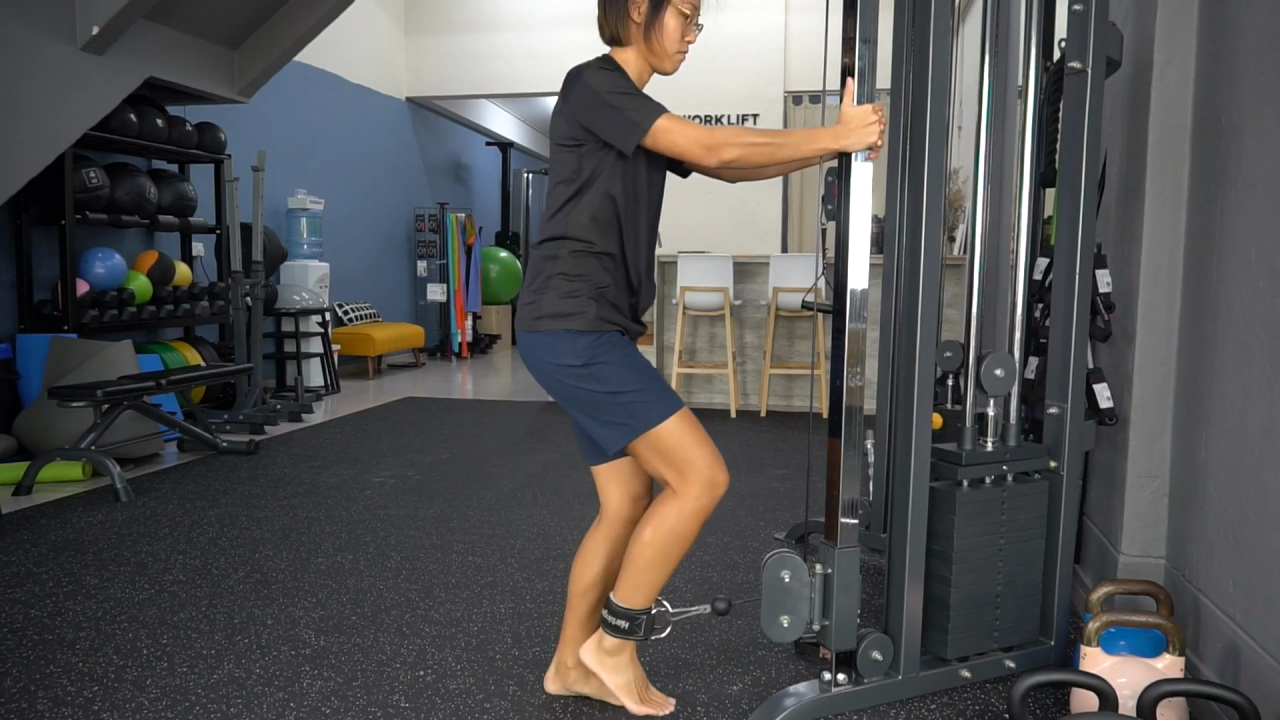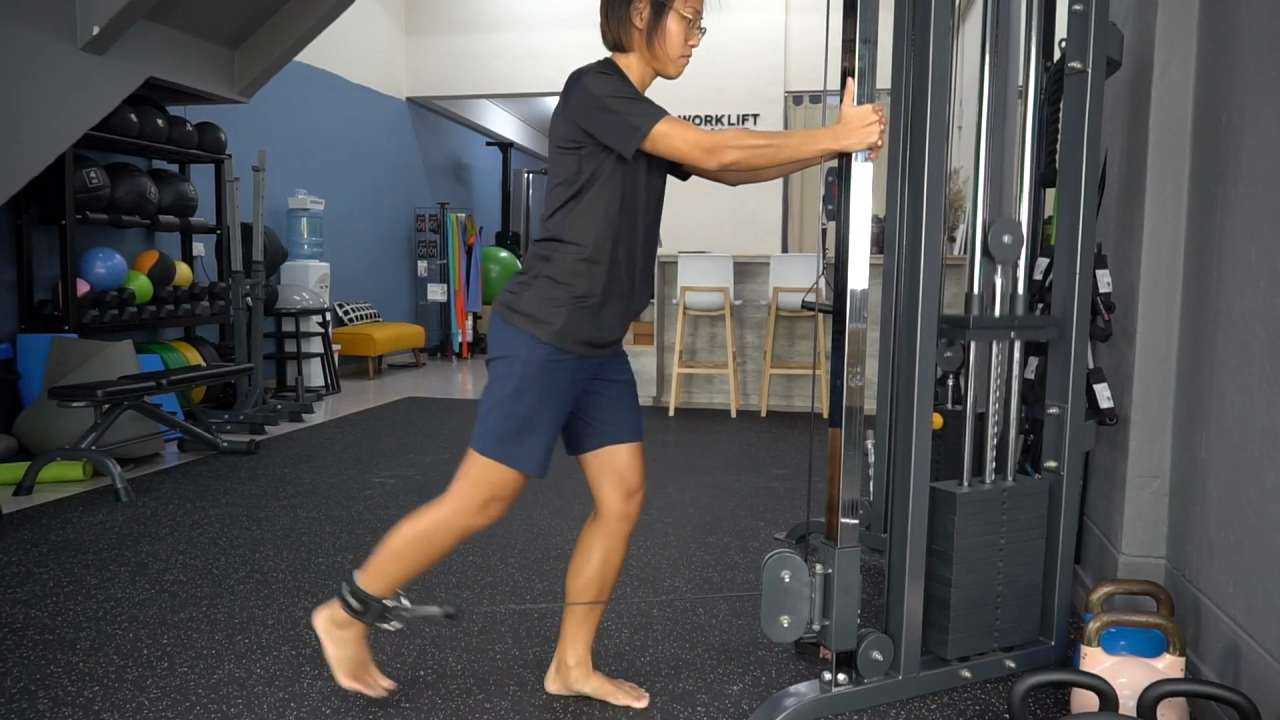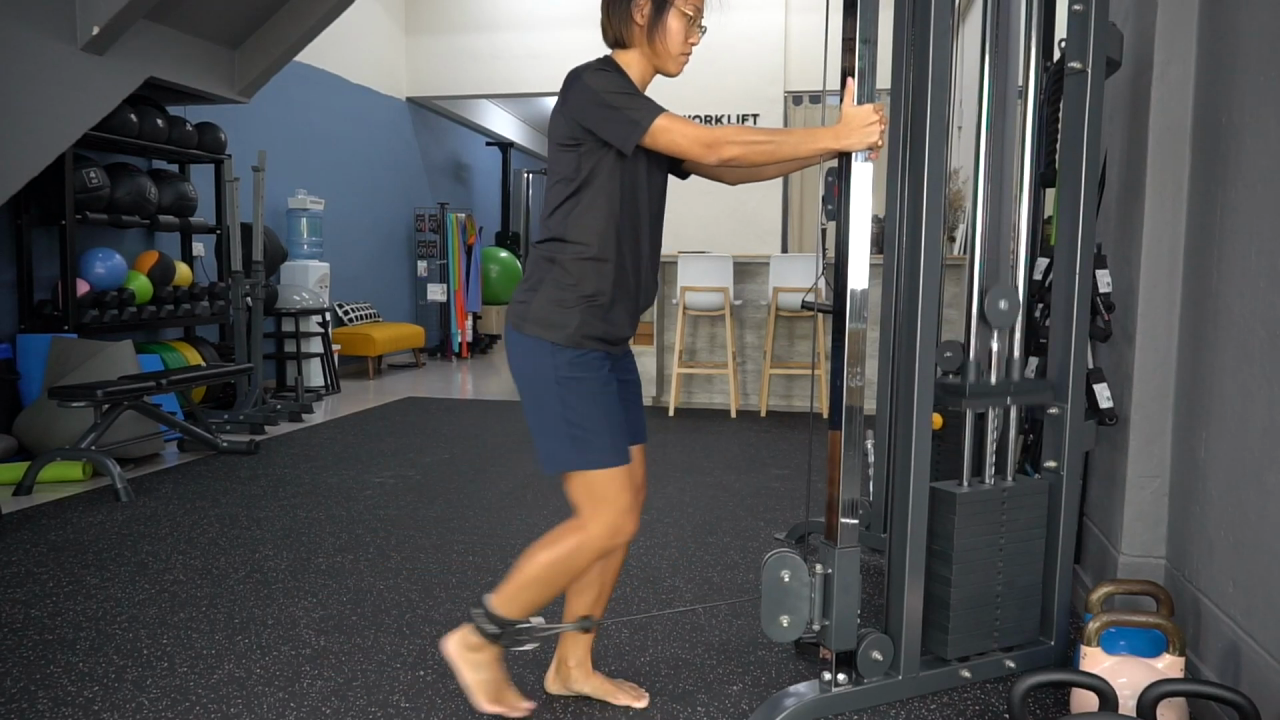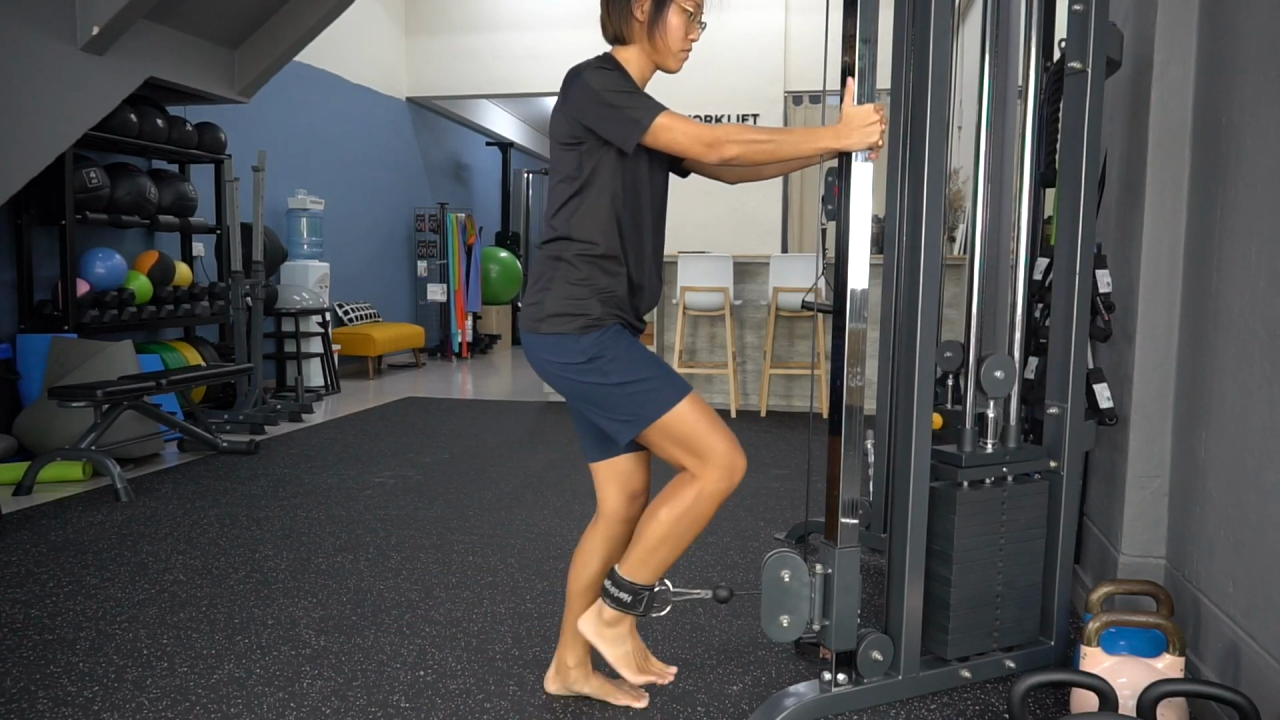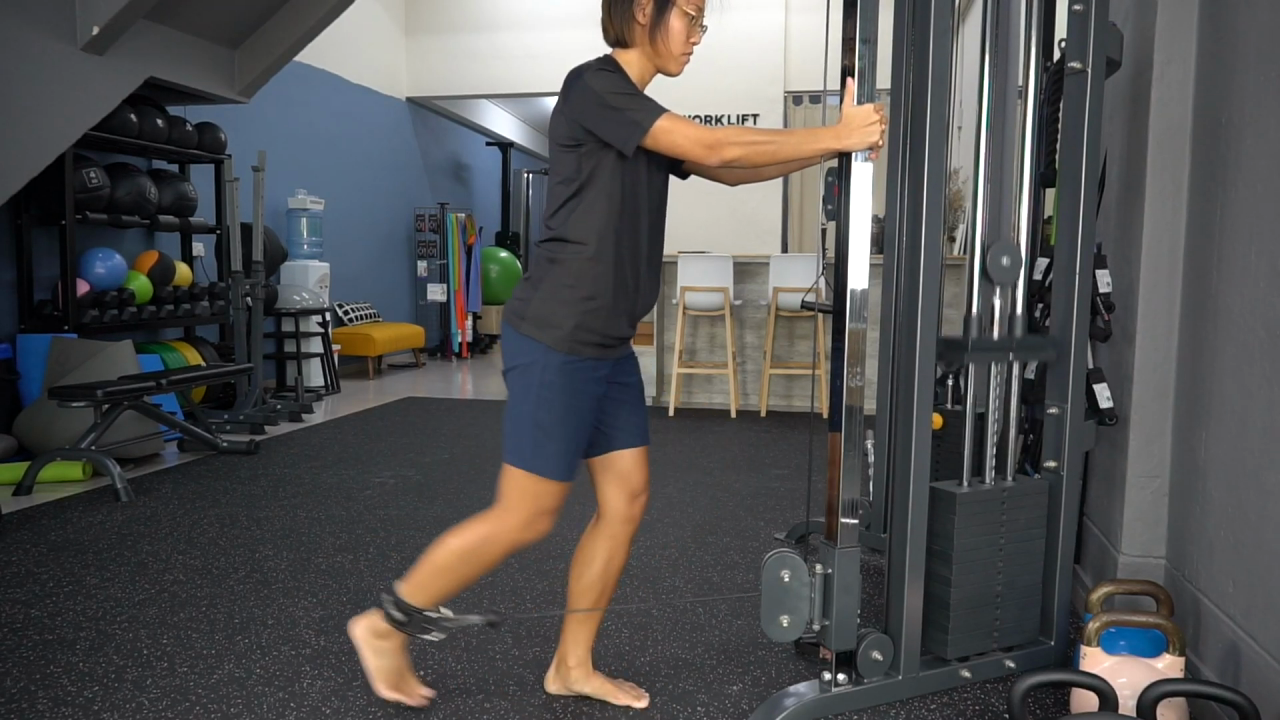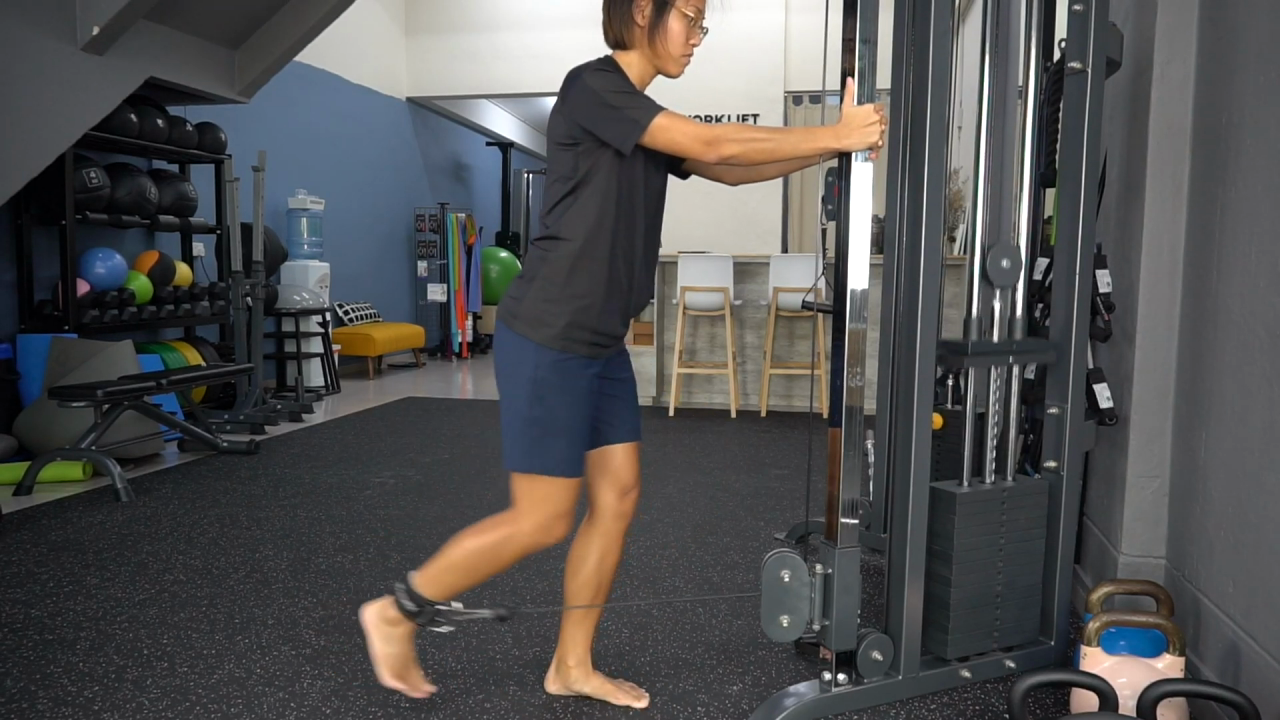
dt=0.7s
person 1, frame 1
left shoulder: (636, 111)
right shoulder: (591, 85)
left elbow: (726, 169)
right elbow: (712, 149)
left wrist: (834, 141)
right wrist: (835, 137)
left hip: (598, 330)
right hip: (570, 328)
left knee: (629, 502)
right knee: (700, 479)
left ankle: (573, 662)
right ankle: (615, 641)
person 1, frame 2
left shoulder: (641, 119)
right shoulder: (594, 89)
left elbow: (726, 170)
right elbow: (713, 150)
left wrist: (830, 143)
right wrist: (833, 138)
left hip: (595, 342)
right hip: (543, 333)
left knee: (623, 499)
right knee: (478, 502)
left ankle: (573, 666)
right ankle: (347, 613)
person 1, frame 3
left shoulder: (641, 119)
right shoulder: (592, 86)
left elbow: (725, 169)
right elbow: (712, 148)
left wrist: (831, 144)
right wrist: (834, 136)
left hip: (601, 337)
right hip: (559, 336)
left knee: (622, 507)
right knee: (607, 520)
right ankle: (480, 638)
person 1, frame 4
left shoulder: (641, 114)
right shoulder: (593, 84)
left elbow: (727, 168)
right elbow: (713, 147)
left wrist: (836, 140)
right wrist: (835, 136)
left hip: (599, 330)
right hip: (575, 326)
left knee: (627, 498)
right knee: (719, 464)
left ankle: (572, 665)
right ankle: (612, 612)
person 1, frame 5
left shoulder: (641, 111)
right shoulder: (593, 87)
left elbow: (726, 170)
right elbow: (713, 148)
left wrist: (833, 142)
right wrist: (833, 137)
left hip: (604, 343)
right hip: (555, 338)
left knee: (625, 500)
right knee: (524, 517)
left ankle: (573, 665)
right ankle: (385, 625)
person 1, frame 6
left shoulder: (643, 117)
right shoulder: (592, 87)
left elbow: (726, 169)
right elbow: (712, 145)
left wrist: (828, 144)
right wrist: (834, 137)
left hip: (599, 340)
right hip: (548, 337)
left knee: (618, 497)
right knee: (540, 521)
left ankle: (573, 666)
right ankle: (397, 611)
